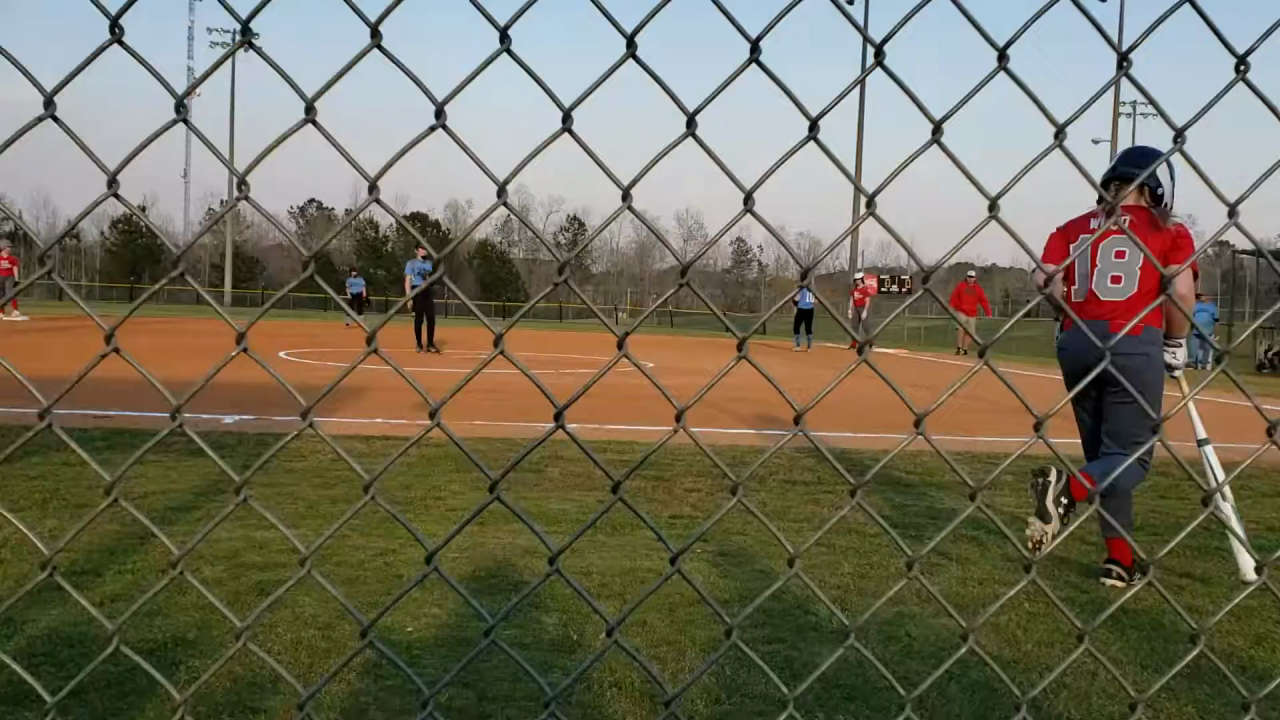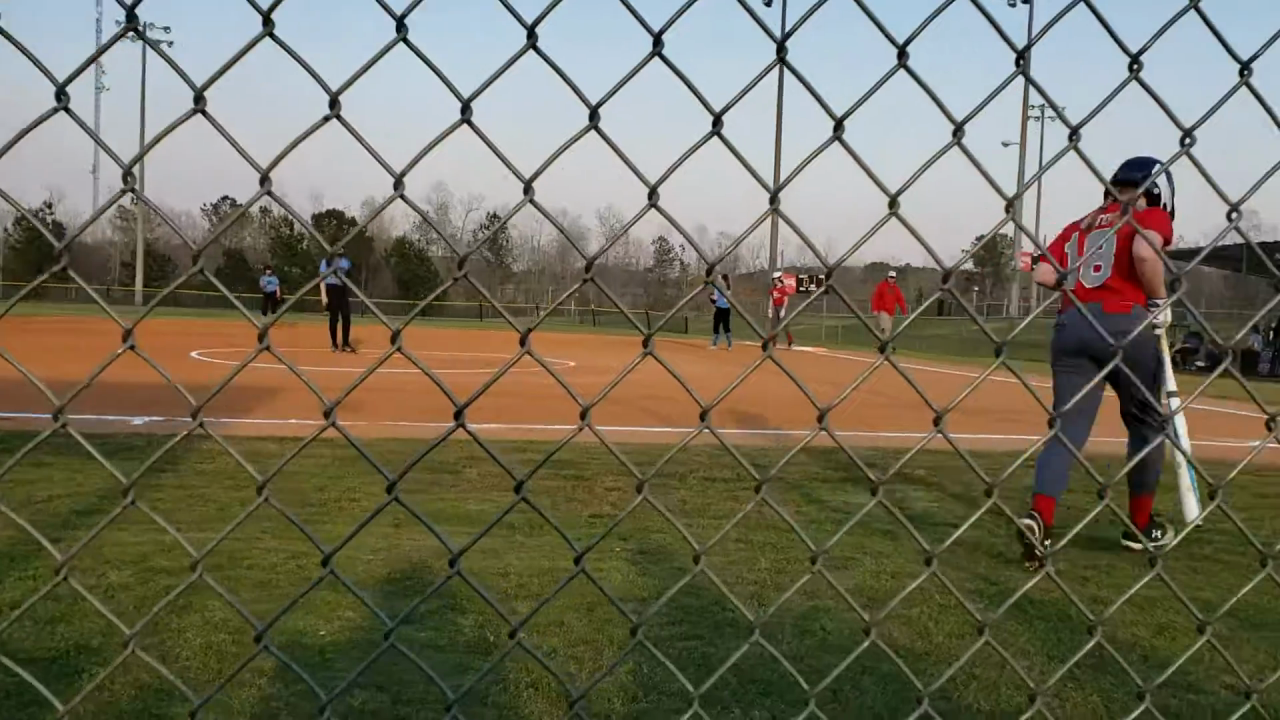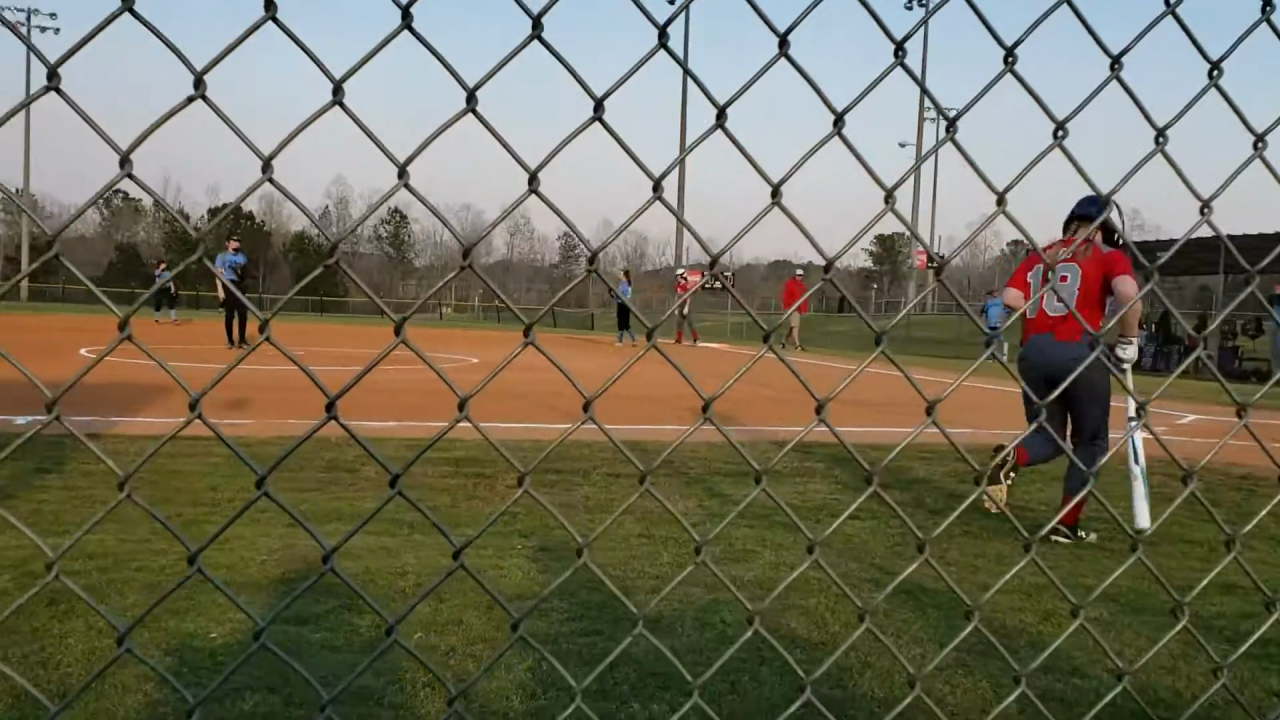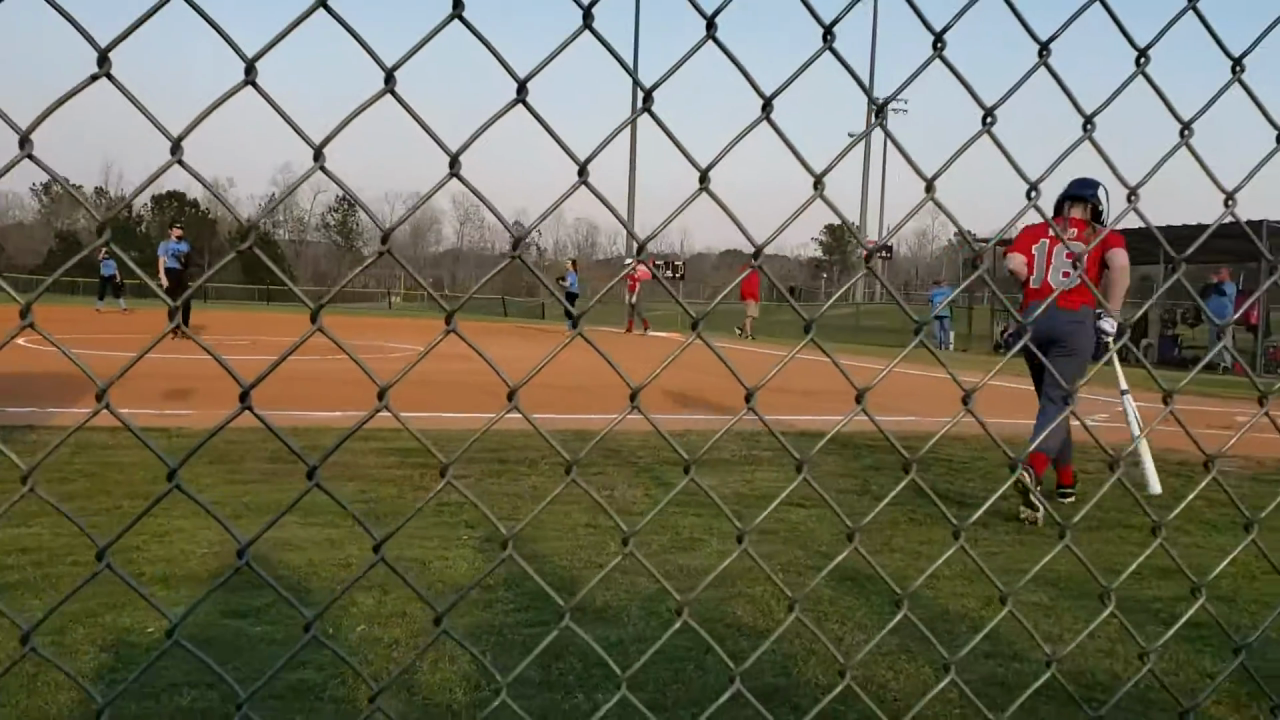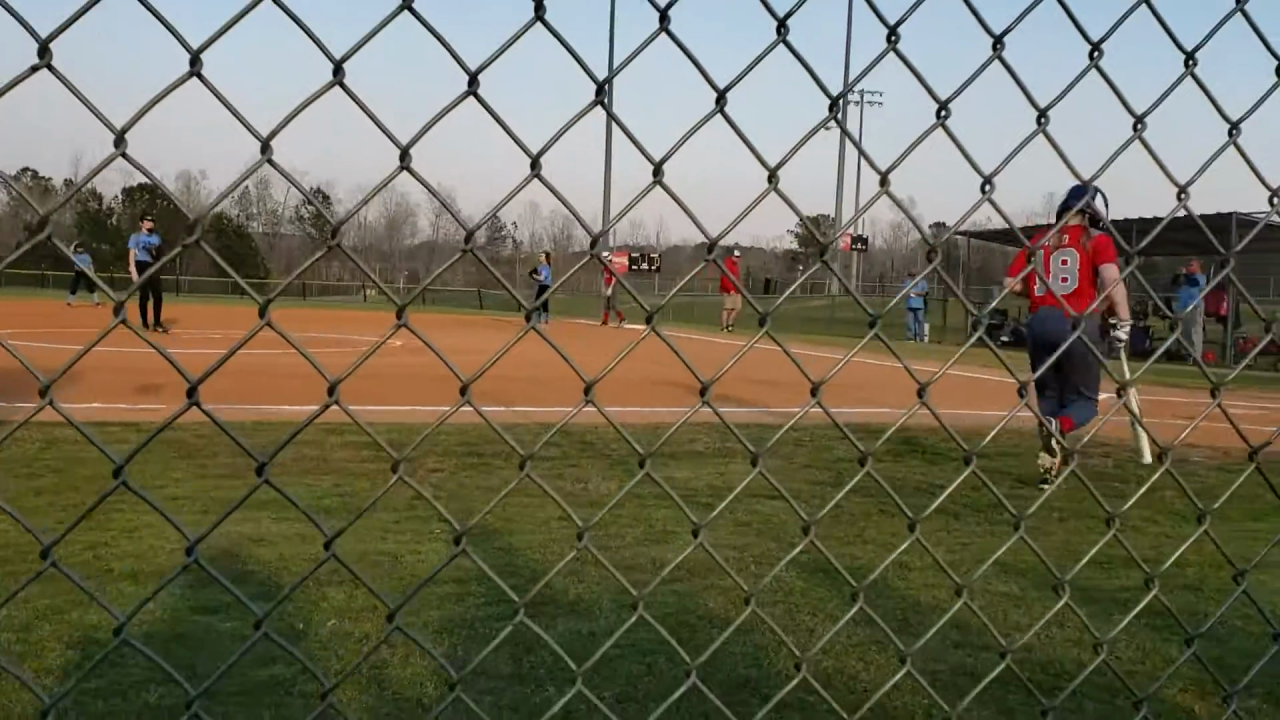
dt=0.2s
person 1, frame 1
left shoulder: (1074, 228)
right shoulder: (1168, 230)
left elbow: (1046, 279)
right elbow: (1181, 290)
right wrist: (1178, 342)
left hip: (1076, 343)
right hip: (1134, 347)
left knee: (1103, 450)
right knee: (1128, 460)
left ankle: (1122, 562)
right ankle: (1067, 488)
person 1, frame 2
left shoulder: (1080, 225)
right shoulder: (1152, 217)
left elbow: (1042, 275)
right elbow: (1145, 251)
right wrist: (1159, 302)
left hip: (1070, 327)
right hip: (1125, 328)
left knee: (1069, 428)
right knee: (1149, 425)
left ankle: (1039, 517)
right ankle: (1143, 526)
person 1, frame 3
left shoulder: (1038, 257)
right shoulder: (1111, 256)
left elbow: (1010, 299)
right elbow: (1128, 294)
right wrist: (1129, 339)
left hip: (1033, 350)
right hip: (1080, 352)
left knee: (1049, 433)
right knee: (1091, 440)
left ankle: (1011, 459)
right ankle: (1067, 523)
person 1, frame 4
left shoulder: (1034, 232)
right shoulder: (1104, 236)
left elbow: (1013, 264)
right elbow: (1118, 267)
left wrist: (1036, 285)
right wrist: (1110, 314)
left hip: (1034, 323)
right hip: (1077, 324)
left knee: (1049, 401)
right knee: (1057, 407)
left ankle: (1066, 483)
right ankle: (1033, 467)
person 1, frame 5
left shoulder: (1038, 241)
right shoulder: (1099, 240)
left elbow: (1012, 283)
right elbow: (1111, 279)
right wrist: (1124, 321)
left hip: (1039, 323)
right hip: (1079, 323)
left knee: (1051, 400)
right knee: (1085, 404)
left ankle: (1048, 472)
right ankle: (1059, 432)
